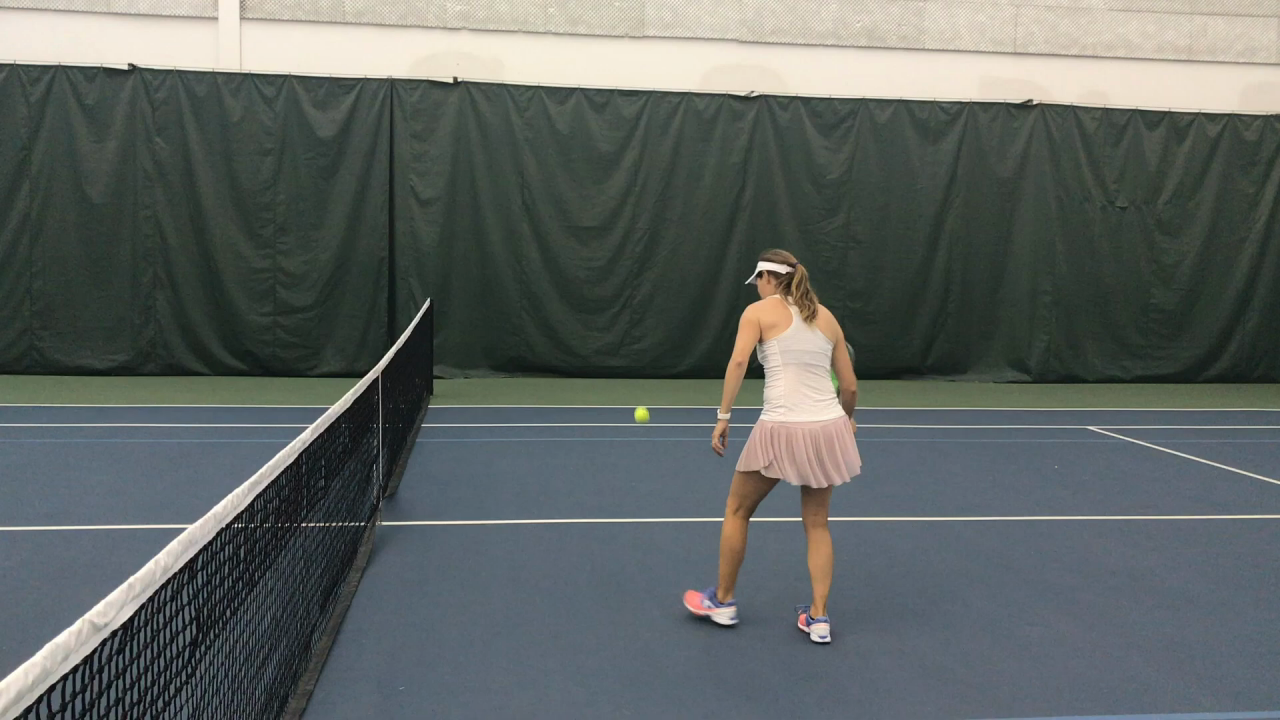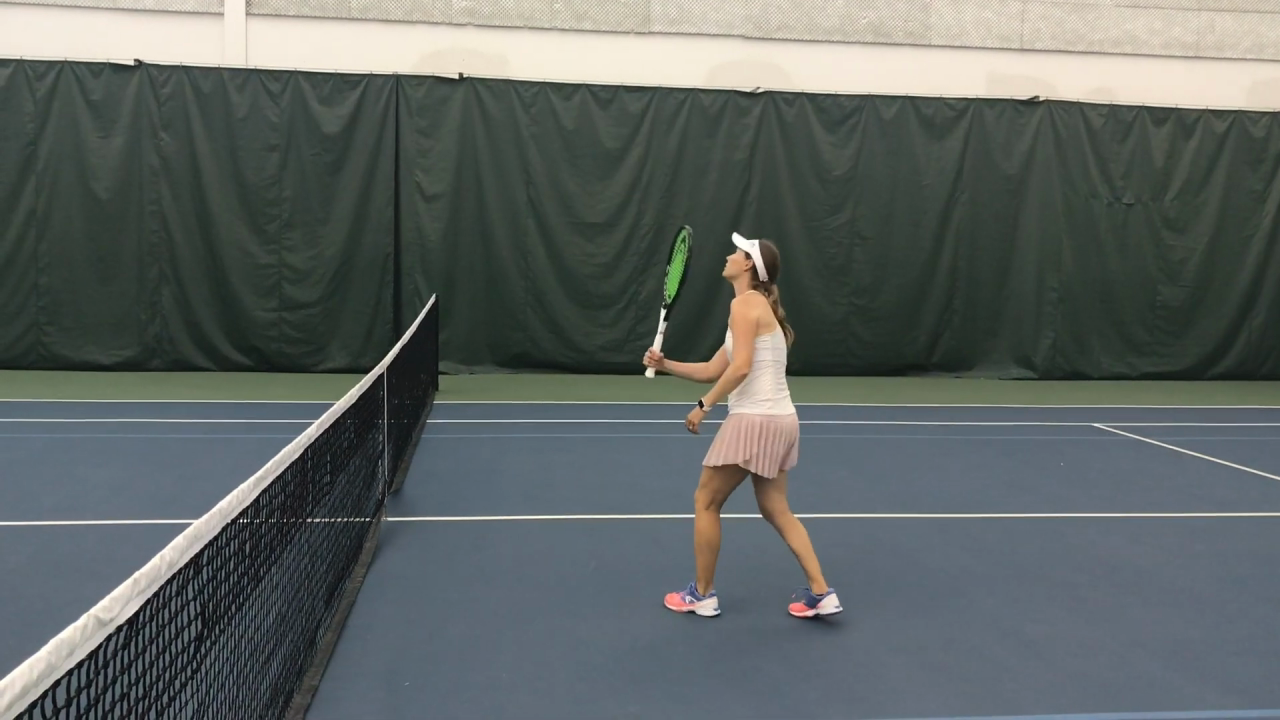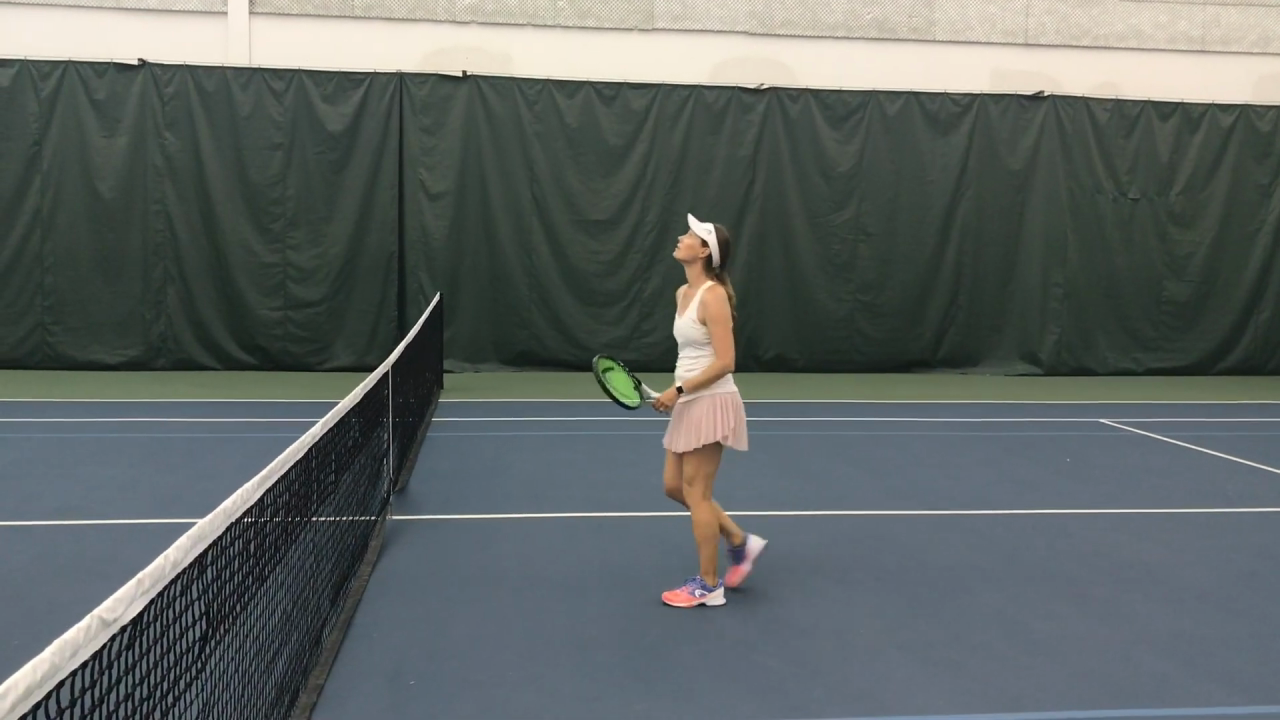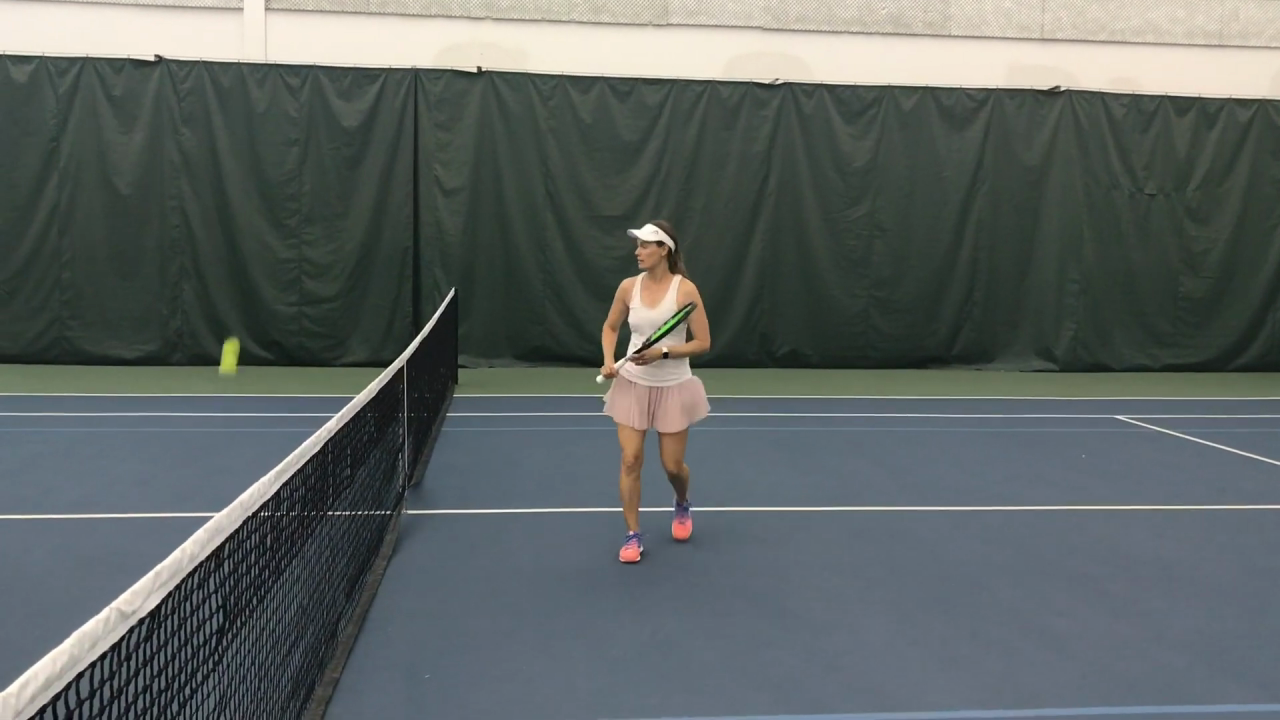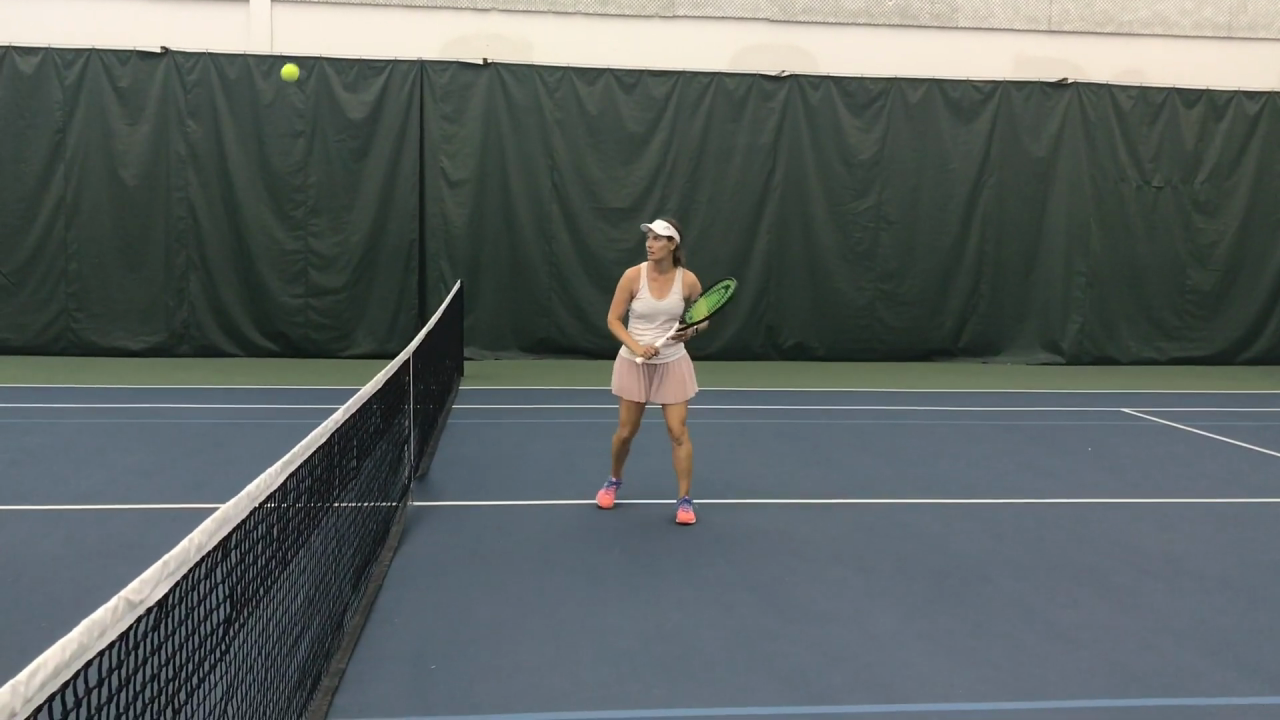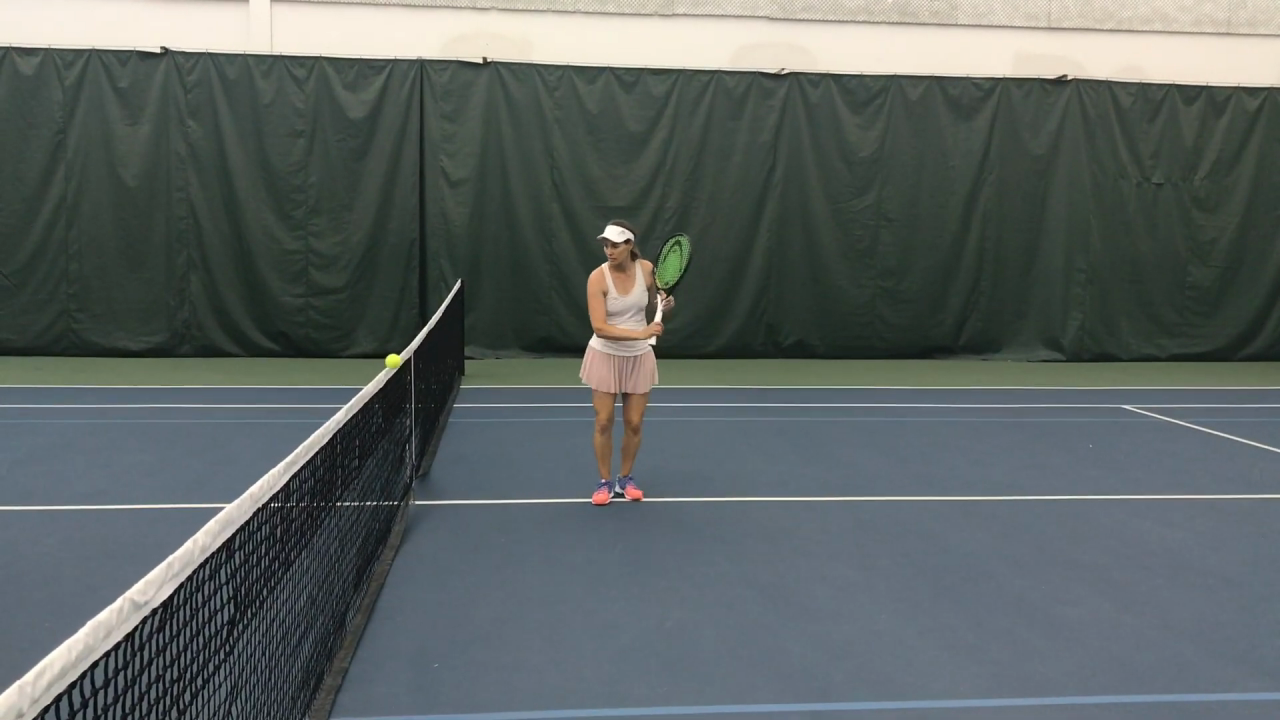
dt=0.7s
person 1, frame 1
left shoulder: (758, 311)
right shoulder: (826, 317)
left elbow: (738, 362)
right elbow: (849, 385)
left wrist: (723, 416)
right wrist: (848, 419)
left hip: (782, 430)
right hip: (827, 427)
left knee: (736, 511)
right knee: (816, 524)
left ankle: (722, 601)
right ankle: (818, 617)
person 1, frame 2
left shoulder: (744, 302)
right shoulder: (760, 307)
left elbow: (741, 368)
right elbow: (713, 370)
left wrist: (702, 406)
right wrist: (666, 364)
left hip: (755, 422)
right hip: (779, 421)
left knee: (705, 503)
right knee: (776, 510)
left ankle: (702, 594)
right ankle: (821, 593)
person 1, frame 3
left shoulder: (712, 295)
right shoulder: (683, 294)
left elbow: (725, 362)
left wrist: (678, 391)
right wrist: (675, 391)
left hip: (711, 403)
right hip: (689, 404)
left knee: (696, 494)
right knee: (675, 487)
left ankle: (707, 585)
right ankle: (741, 542)
person 1, frame 4
left shoulder: (686, 290)
right shoulder: (628, 287)
left elbow: (703, 343)
right elbow: (610, 328)
left wrist: (663, 353)
right wrist: (609, 361)
left hip: (673, 389)
right hip: (632, 385)
left knee: (673, 466)
right knee: (630, 462)
left ankle: (682, 506)
right ankle: (634, 535)
person 1, frame 5
left shoulder: (688, 280)
right shoulder: (632, 276)
left elbow: (702, 319)
right elbow: (614, 320)
left wrist: (690, 331)
right wrist: (637, 347)
left hip: (672, 364)
right hip: (634, 363)
left knee: (679, 433)
right knee: (626, 432)
left ankle: (684, 499)
right ankle: (614, 481)
person 1, frame 6
left shoulder: (646, 269)
right shoulder: (598, 278)
right elbow: (599, 328)
left wrist: (664, 303)
right wrist: (640, 334)
left hip: (639, 357)
right hip: (605, 356)
left knee: (634, 424)
right knee: (604, 423)
left ankle: (626, 478)
right ankle: (605, 482)
